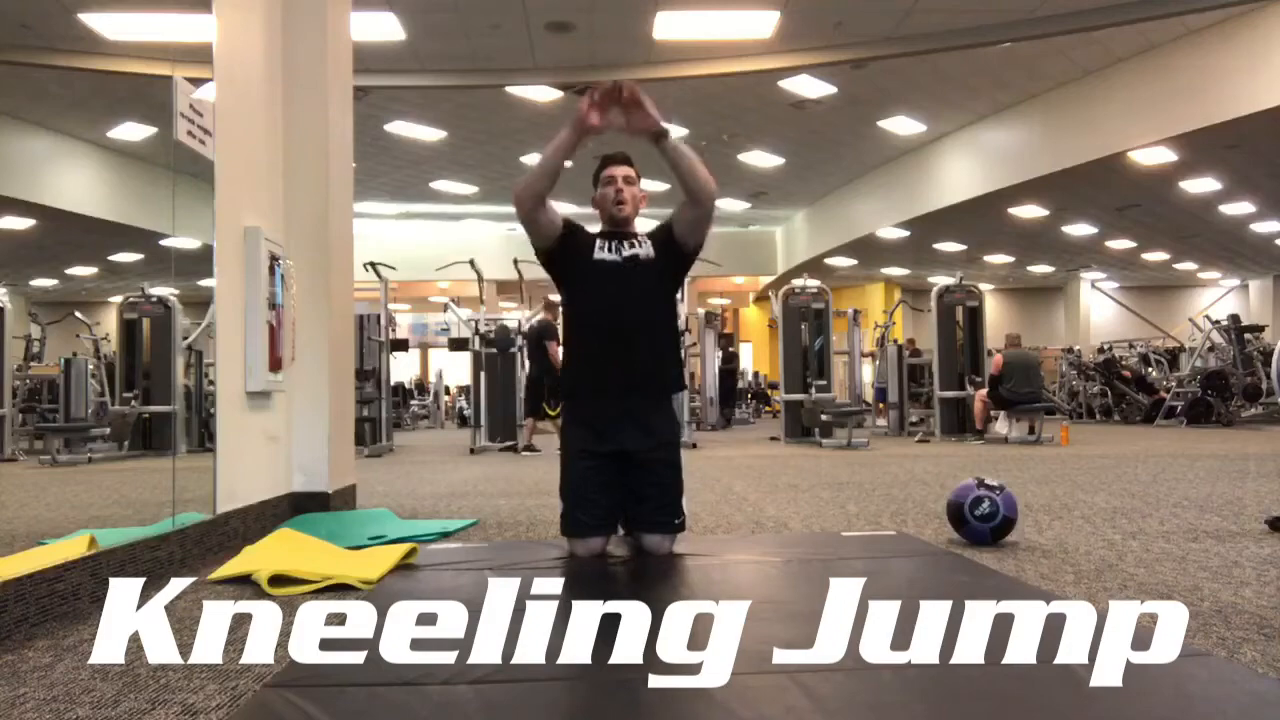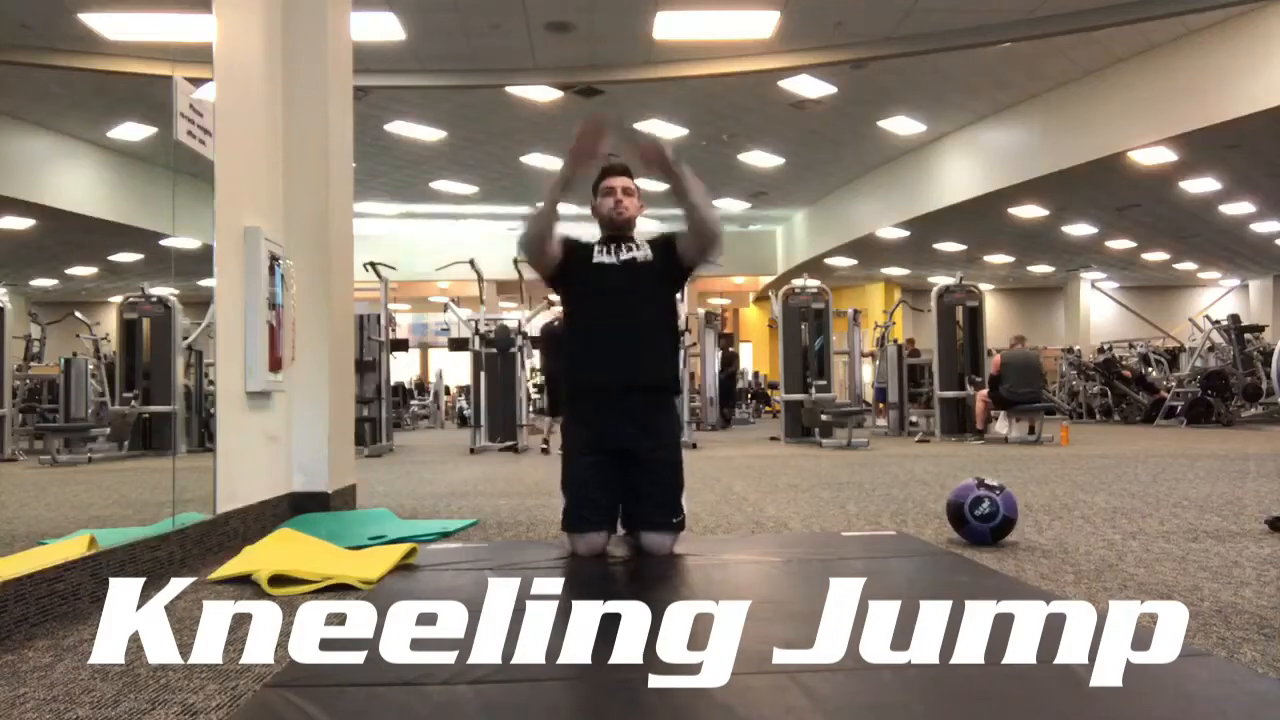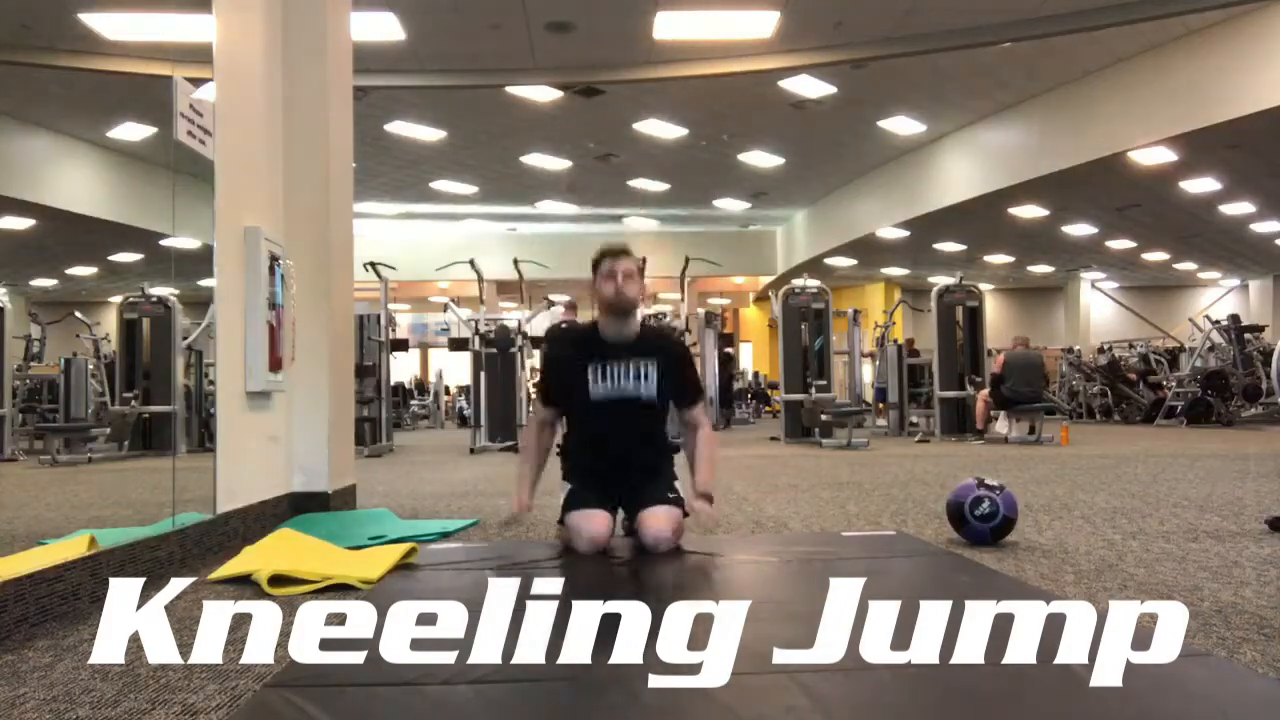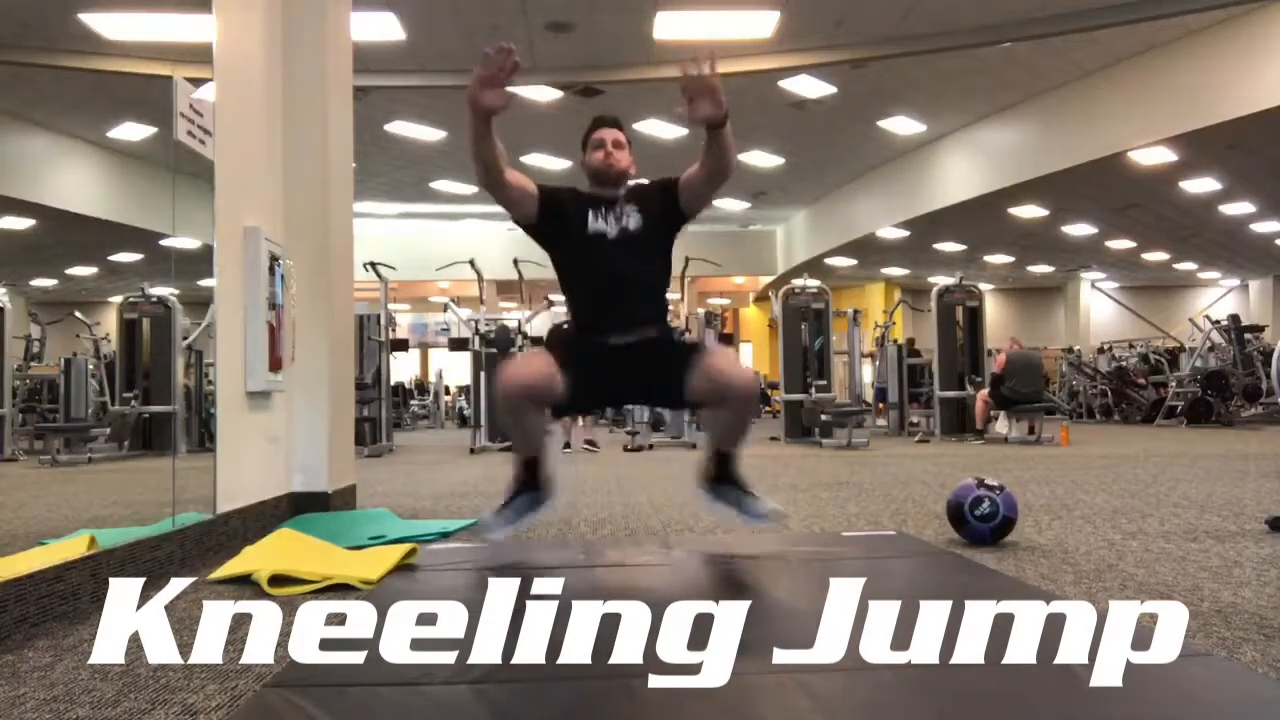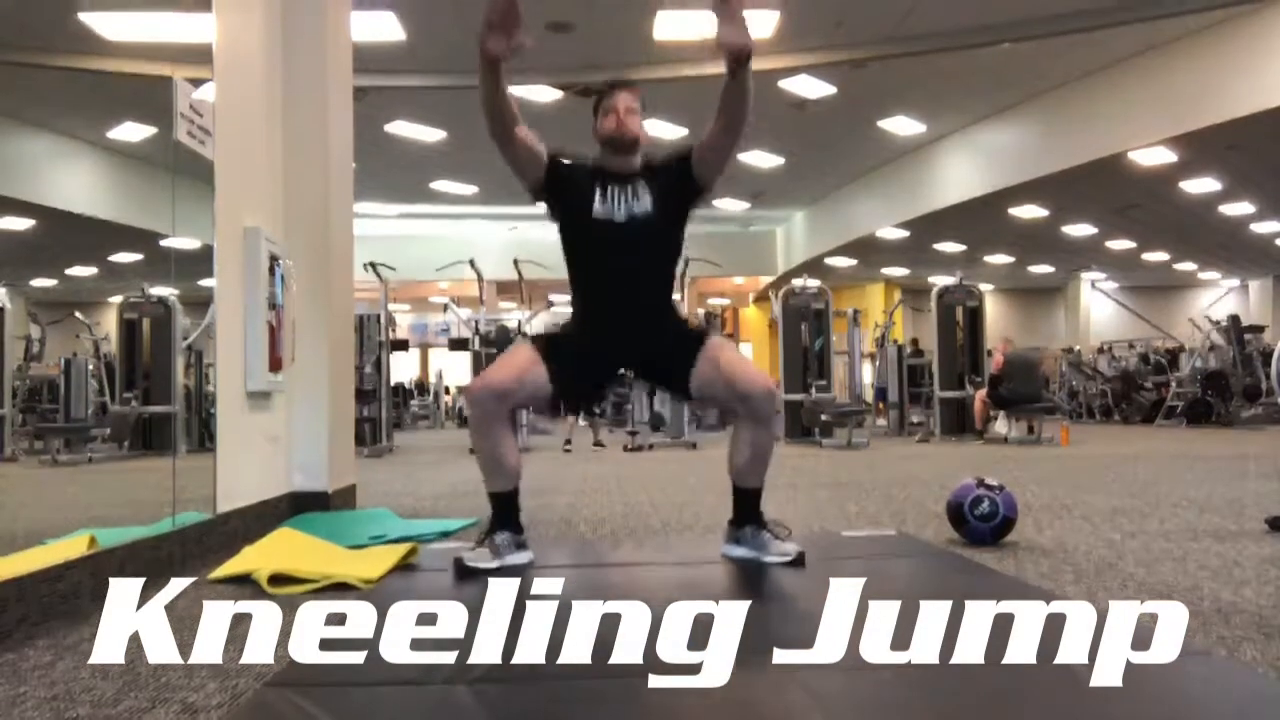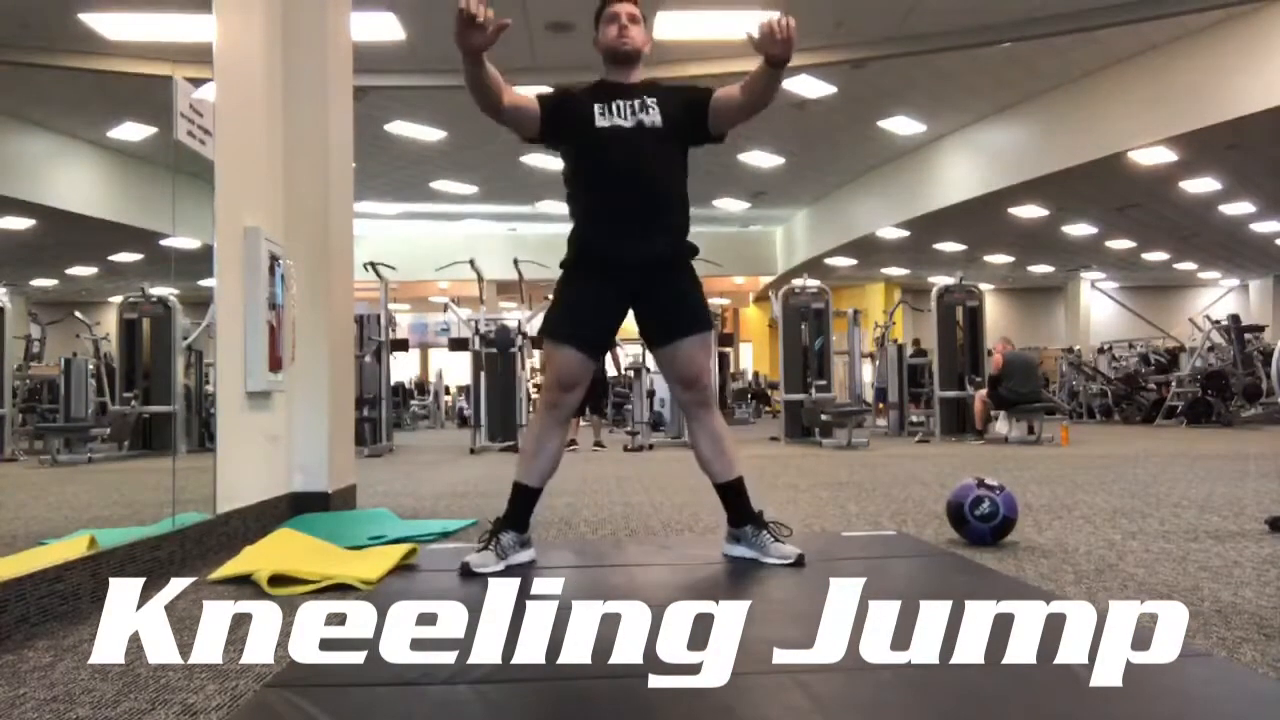
dt=0.4s
person 1, frame 1
left shoulder: (665, 247)
right shoulder: (573, 248)
left elbow: (704, 196)
right elbow: (527, 201)
left wrist: (657, 133)
right wrist: (575, 132)
left hip: (652, 417)
right hip: (587, 418)
left knee: (657, 546)
right knee: (586, 549)
person 1, frame 2
left shoulder: (663, 252)
right shoulder: (574, 256)
left elbow: (709, 233)
right elbow: (531, 243)
left wrist: (671, 169)
right wrist: (569, 172)
left hip: (654, 418)
right hip: (588, 422)
left knee: (658, 544)
right knee: (587, 546)
person 1, frame 3
left shoulder: (669, 347)
right shoulder: (569, 348)
left elbow: (698, 424)
right elbow: (542, 422)
left wrist: (702, 490)
right wrist: (525, 488)
left hip: (650, 468)
right hip: (590, 468)
left knee: (661, 536)
right knee: (589, 539)
left ankle: (640, 520)
right ankle: (572, 518)
person 1, frame 4
left shoulder: (658, 201)
right shoulder: (560, 209)
left elbow: (716, 173)
right elbow: (494, 179)
left wrist: (715, 123)
right wrist: (481, 116)
left hip: (655, 351)
right hip: (588, 355)
left knee: (740, 384)
right knee: (515, 382)
left ankle: (721, 475)
right ankle: (530, 484)
person 1, frame 5
left shoulder: (673, 178)
right shoulder: (570, 181)
left elbow: (727, 135)
right elbow: (507, 138)
left wrist: (738, 66)
right wrist: (491, 69)
left hip: (662, 334)
right hip: (589, 340)
left knee: (758, 394)
right knee: (488, 393)
left ankle: (747, 526)
right ankle: (505, 532)
person 1, frame 6
left shoulder: (677, 100)
right shoulder: (572, 104)
left elbow: (746, 101)
right elbow: (502, 106)
left wrist: (773, 65)
right wrist: (475, 56)
left hip: (667, 266)
right hip: (593, 268)
left knee: (698, 396)
right knee: (558, 397)
left ankle: (745, 526)
right ankle: (512, 531)
